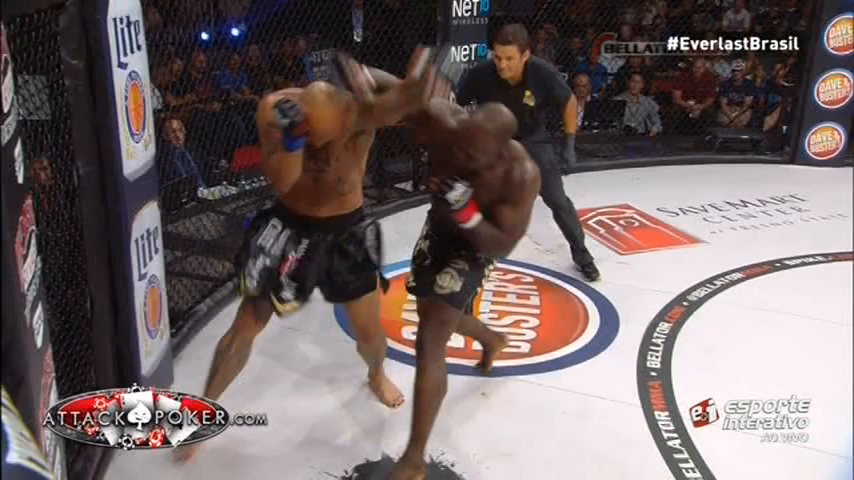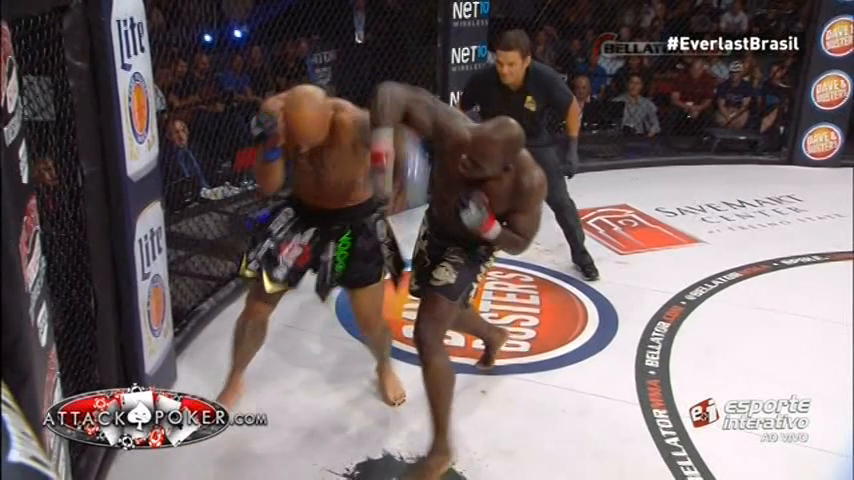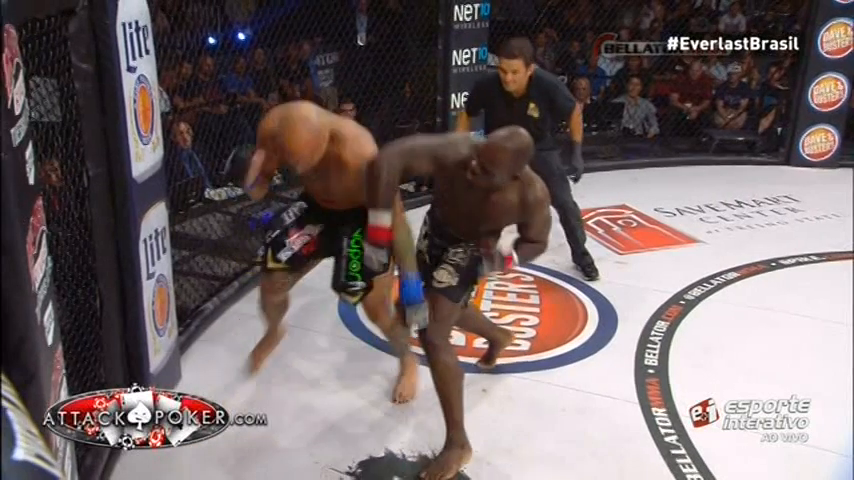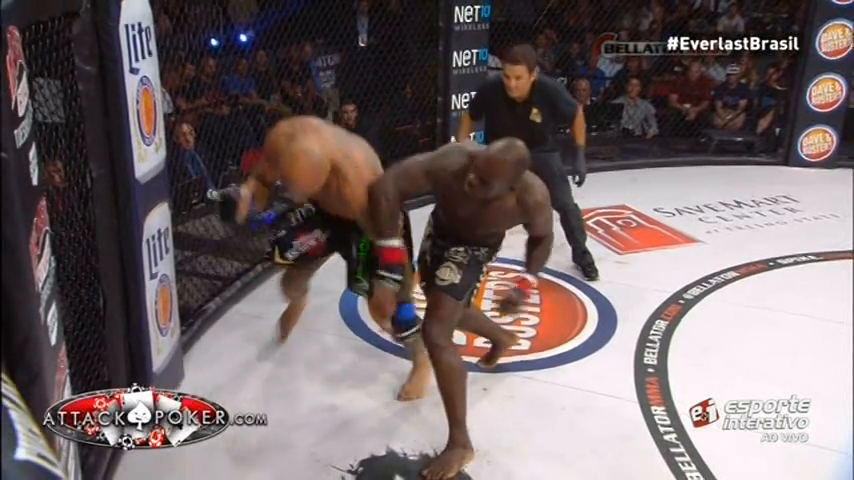
dt=0.2s
person 1, frame 1
left shoulder: (521, 175)
right shoulder: (447, 124)
left elbow: (505, 245)
left wrist: (467, 211)
left hip: (475, 244)
right hip: (437, 227)
left knee: (429, 342)
right knee: (438, 314)
right ankle: (492, 341)
person 1, frame 2
left shoulder: (528, 180)
right shoulder: (454, 130)
left elbow: (520, 240)
right elbow: (393, 93)
left wrist: (487, 225)
right wrist: (381, 151)
left hip: (470, 243)
right hip: (433, 227)
left knee: (428, 333)
right knee: (443, 310)
left ankle: (441, 445)
right ankle: (493, 335)
person 1, frame 3
left shoulder: (532, 195)
right shoulder: (455, 152)
left elbow: (536, 242)
right elbow: (386, 160)
left wrist: (504, 259)
left hip: (471, 246)
right hip: (435, 228)
left knee: (433, 334)
right knee: (445, 311)
left ankle: (457, 444)
right ankle: (499, 336)
person 1, frame 4
left shoulder: (531, 197)
right shoulder: (452, 161)
left elbow: (542, 236)
right elbow: (385, 188)
left wrist: (525, 283)
left hip: (474, 246)
right hip: (439, 228)
left knee: (435, 333)
right knee: (446, 309)
left ankle: (460, 443)
right ankle: (502, 337)
person 2, frame 1
left shoulder: (355, 111)
right shoulder: (277, 107)
left elbow: (405, 101)
right elbow: (281, 180)
right wrist: (292, 134)
left hip: (347, 229)
right hip: (289, 224)
left knee: (369, 331)
right knee: (246, 325)
left ankle: (377, 375)
person 2, frame 2
left shoulder: (349, 122)
right shoulder: (274, 111)
right elbow: (268, 185)
right wrist: (271, 147)
left hip: (356, 218)
right hip: (303, 212)
left knee: (370, 320)
right knee: (258, 303)
left ankle: (385, 367)
right ankle: (235, 378)
person 2, frame 3
left shoulder: (354, 150)
right shoulder: (273, 125)
left elbow: (392, 214)
right elbow: (258, 190)
left wrist: (411, 282)
right wrist: (249, 174)
left hip: (362, 213)
right hip: (315, 206)
left knee: (377, 309)
right knee: (271, 286)
left ankle: (408, 363)
right ankle: (272, 333)
person 2, frame 4
left shoulder: (354, 184)
right shoulder: (281, 138)
left elbow: (391, 246)
right elbow: (261, 181)
left wrist: (403, 304)
right wrist: (245, 198)
left hip: (368, 218)
right hip: (324, 208)
left knee: (382, 306)
right knee: (293, 280)
left ankle: (421, 362)
right ankle: (296, 307)
person 3, frame 1
left shoulder: (543, 73)
right shoulder: (480, 74)
left elbow: (569, 102)
right elbow: (457, 104)
left wrist: (569, 144)
left hip: (532, 139)
left knee: (557, 199)
left ankle: (581, 254)
person 3, frame 2
left shoulder: (545, 78)
right shoulder: (483, 79)
left elbow: (572, 106)
right elbow: (462, 109)
left wrist: (572, 148)
left hip: (535, 142)
left knee: (561, 201)
left ankle: (581, 254)
person 3, frame 3
left shoulder: (548, 85)
right shoulder: (487, 85)
left elbow: (574, 111)
right elbow: (467, 114)
left wrist: (576, 153)
left hip: (538, 147)
left knee: (565, 203)
left ankle: (581, 255)
person 3, frame 4
left shoulder: (550, 90)
right shoulder: (490, 90)
left elbow: (577, 115)
right elbow: (469, 117)
left wrist: (580, 157)
left hip: (540, 150)
left knee: (566, 205)
left ankle: (582, 256)
